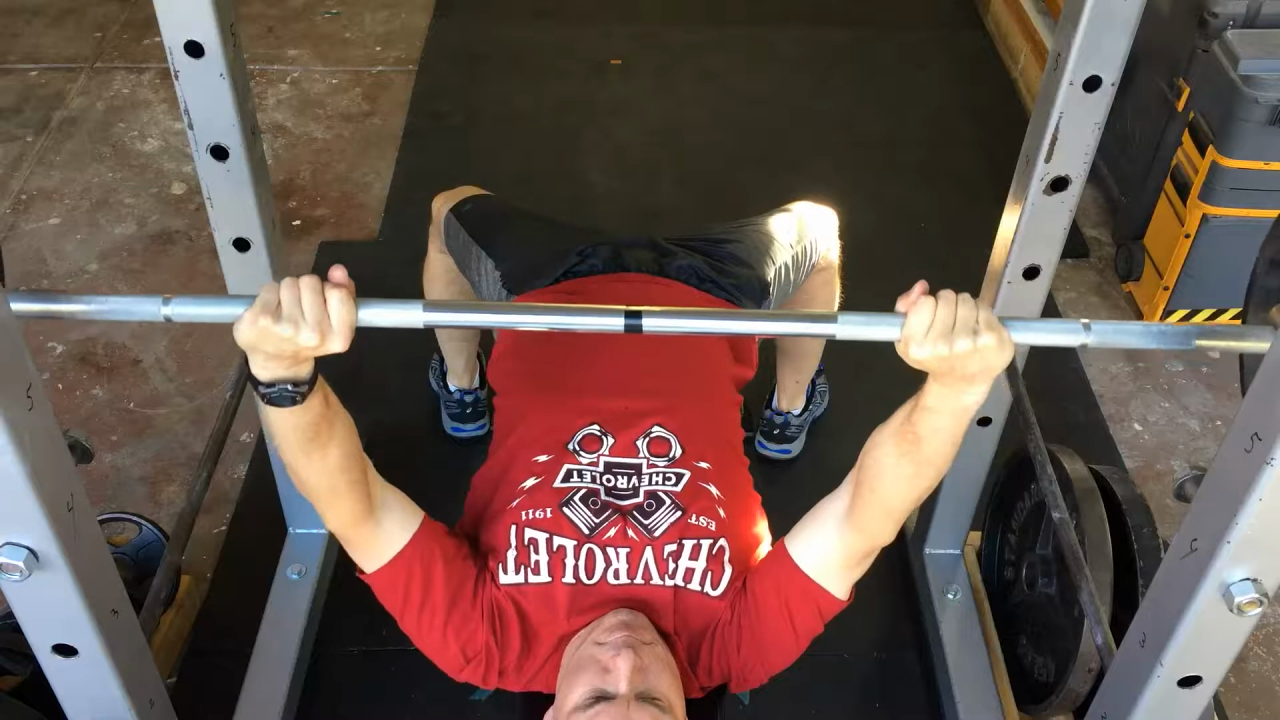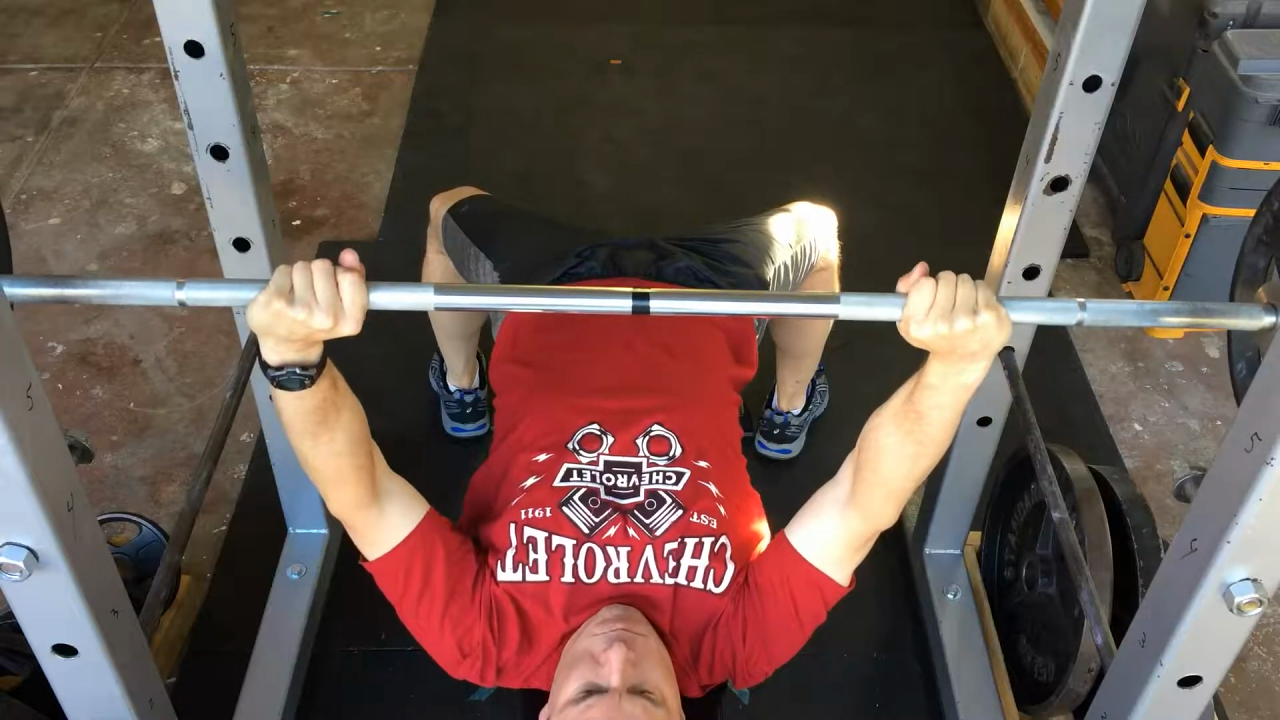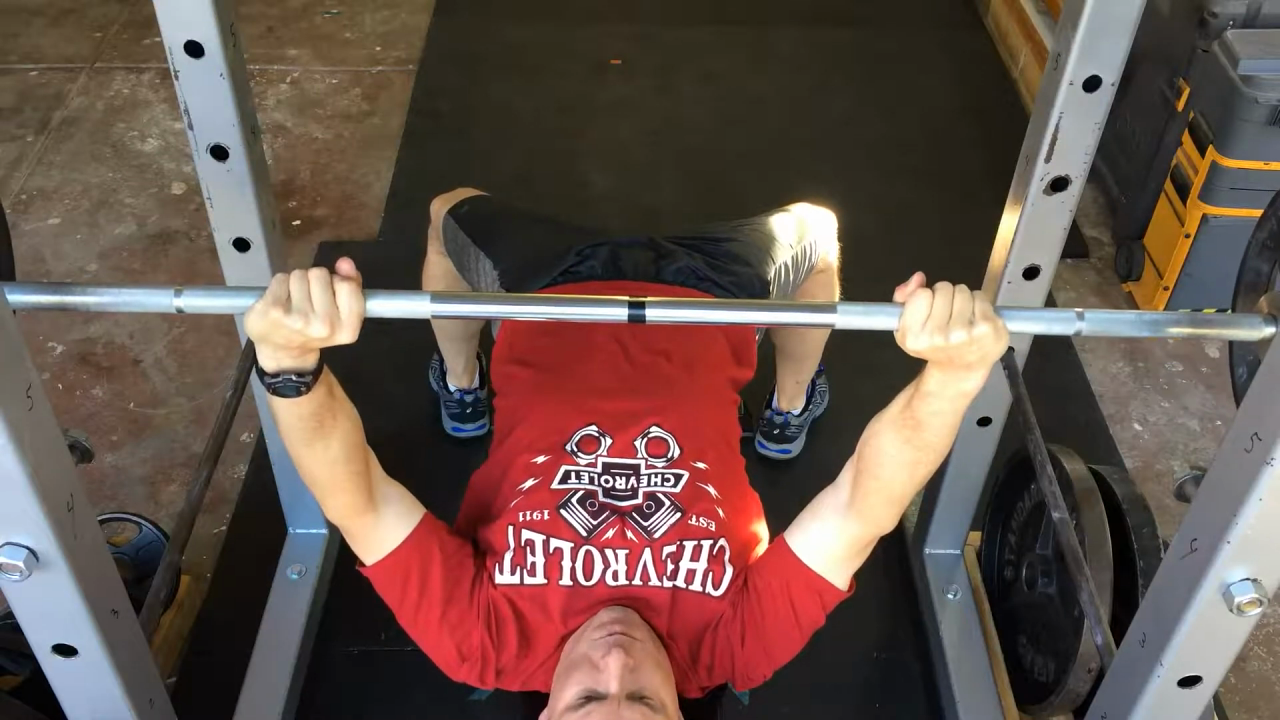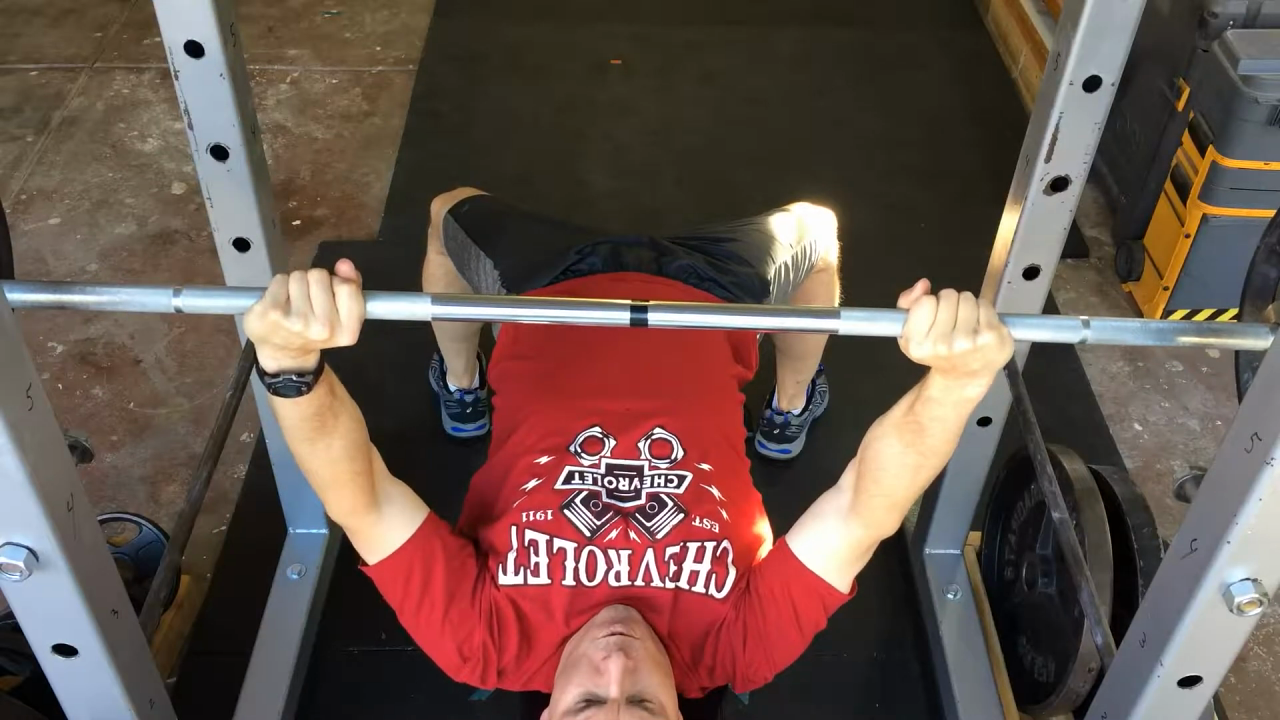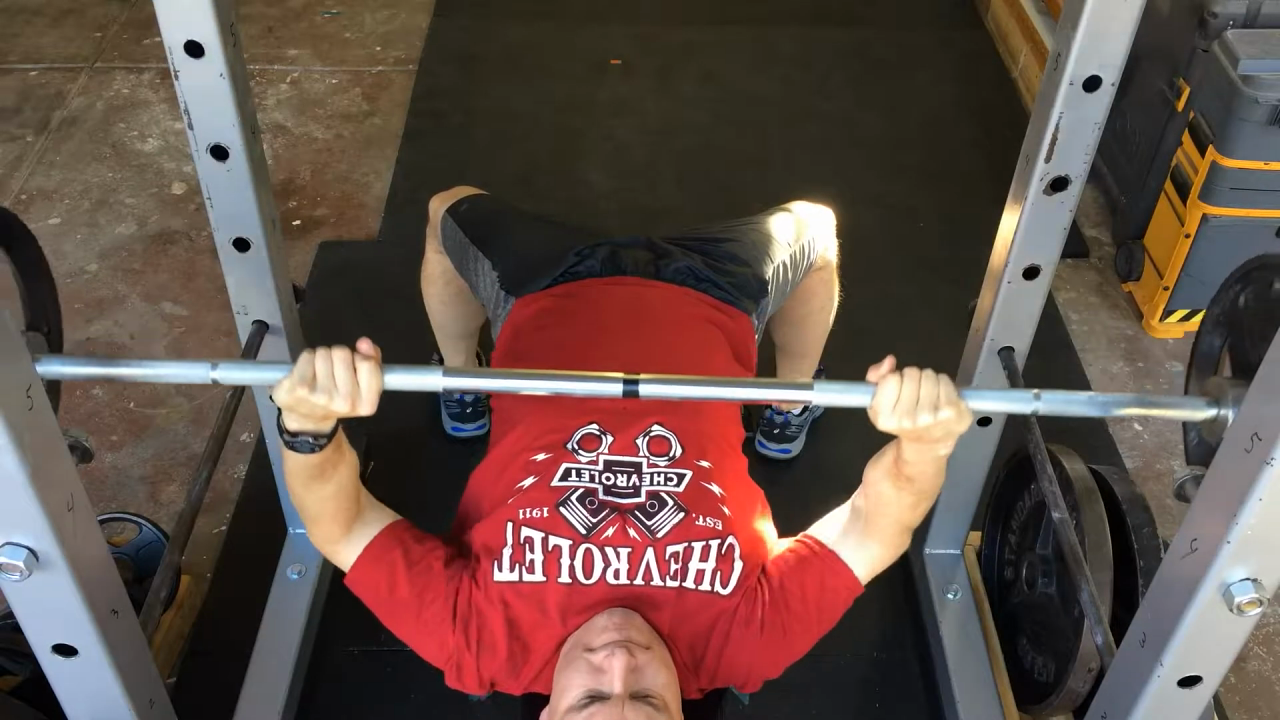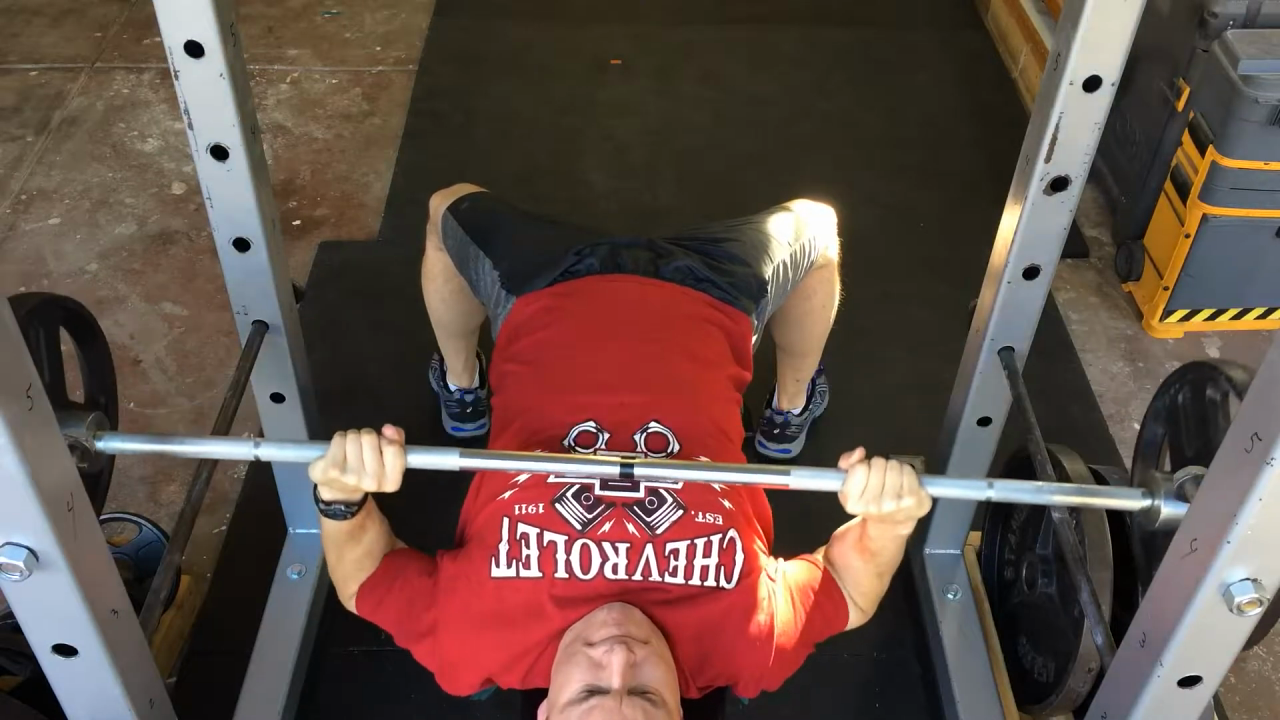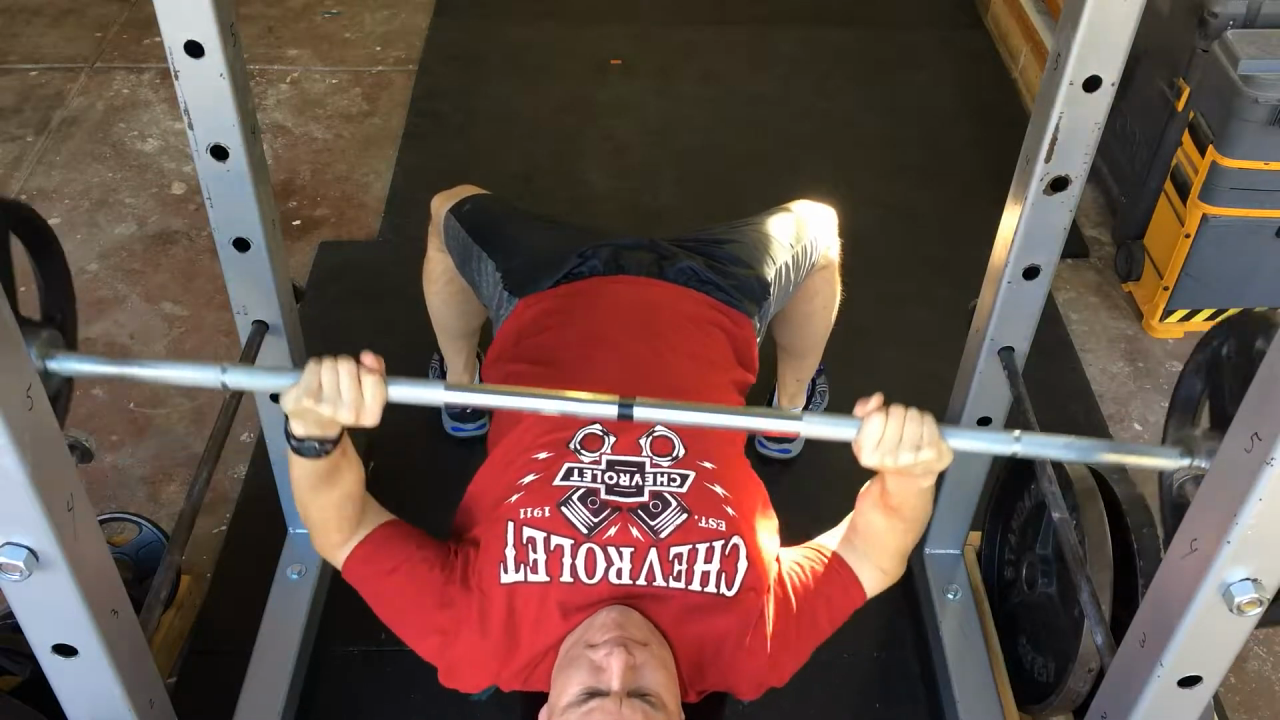
dt=0.7s
person 1, frame 1
left shoulder: (485, 640)
right shoulder: (738, 644)
left elbow: (355, 509)
right elbow: (868, 515)
left wrist: (282, 368)
right wrist: (961, 379)
left knee: (457, 210)
right knee: (813, 225)
left ankle: (463, 392)
person 1, frame 2
left shoulder: (483, 636)
right shoulder: (737, 638)
left elbow: (360, 495)
right elbow: (865, 501)
left wrist: (292, 353)
right wrist: (957, 359)
left knee: (455, 211)
right knee: (813, 227)
left ankle: (463, 394)
person 1, frame 3
left shoulder: (483, 640)
right shoulder: (734, 641)
left elbow: (358, 499)
right elbow: (867, 501)
left wrist: (288, 359)
right wrist: (955, 367)
left knee: (454, 212)
right knee: (812, 227)
person 1, frame 4
left shoulder: (483, 640)
right shoulder: (737, 643)
left elbow: (361, 500)
right elbow: (865, 510)
left wrist: (289, 361)
right wrist: (960, 374)
left knee: (455, 212)
right knee: (813, 225)
person 1, frame 5
left shoulder: (481, 642)
right shoulder: (743, 639)
left elbow: (342, 527)
right elbow: (875, 527)
left wrist: (309, 426)
right wrist: (925, 441)
left knee: (455, 210)
right knee: (811, 226)
person 1, frame 6
left shoulder: (471, 638)
right shoulder: (745, 642)
left elbow: (362, 580)
right elbow: (854, 587)
left wrist: (341, 497)
right wrist: (888, 521)
left knee: (455, 207)
right knee: (812, 222)
person 1, frame 7
left shoulder: (475, 642)
right shoulder: (745, 645)
left elbow: (343, 529)
right elbow: (873, 551)
left wrist: (314, 431)
right wrist: (912, 470)
left knee: (456, 208)
right knee: (811, 225)
